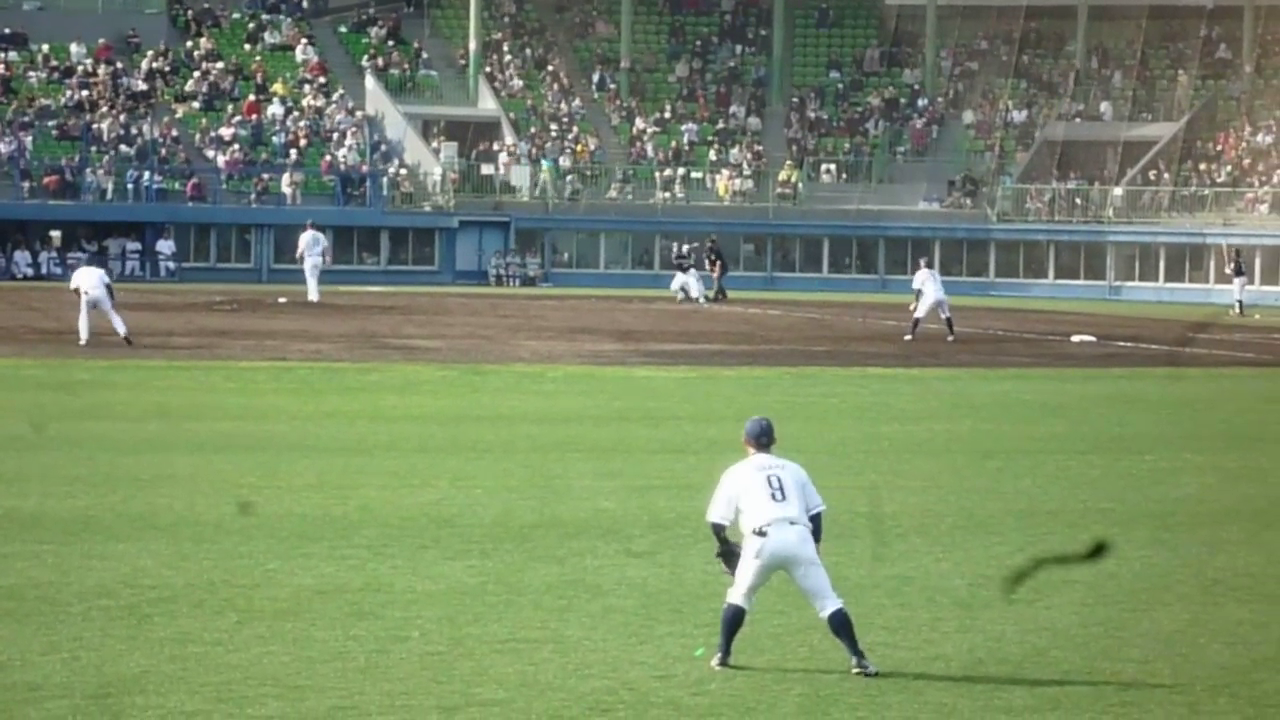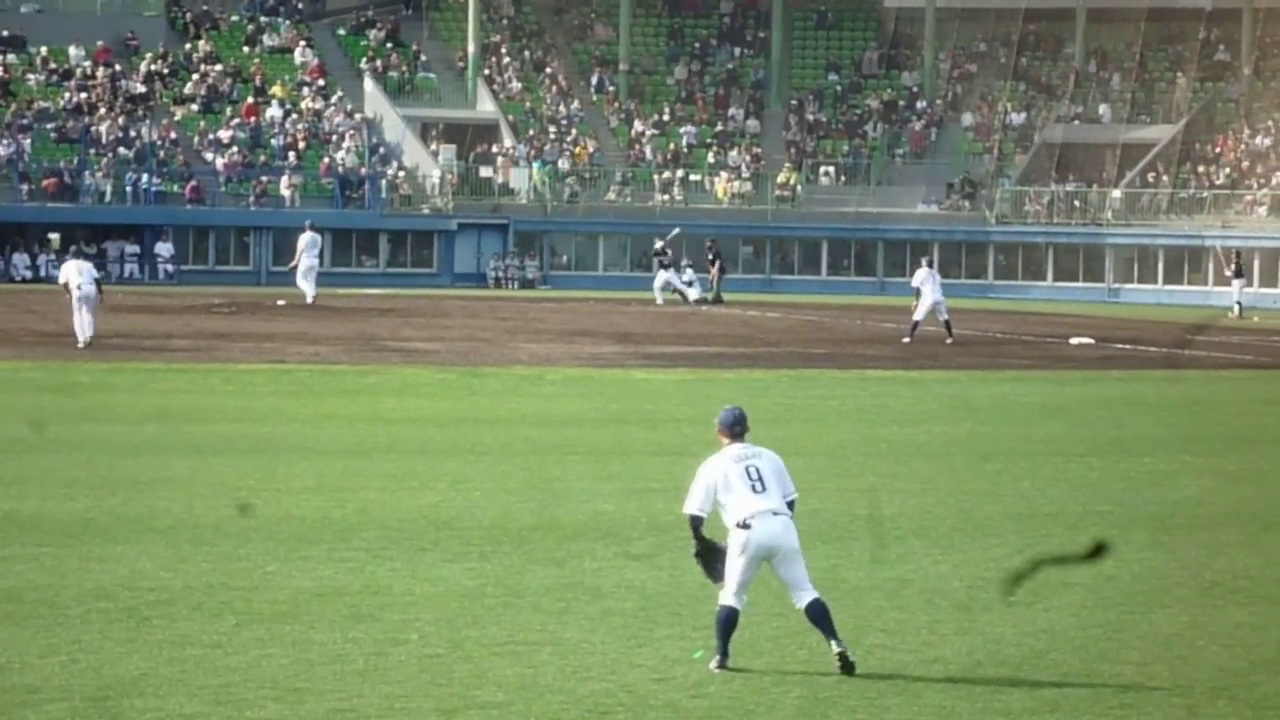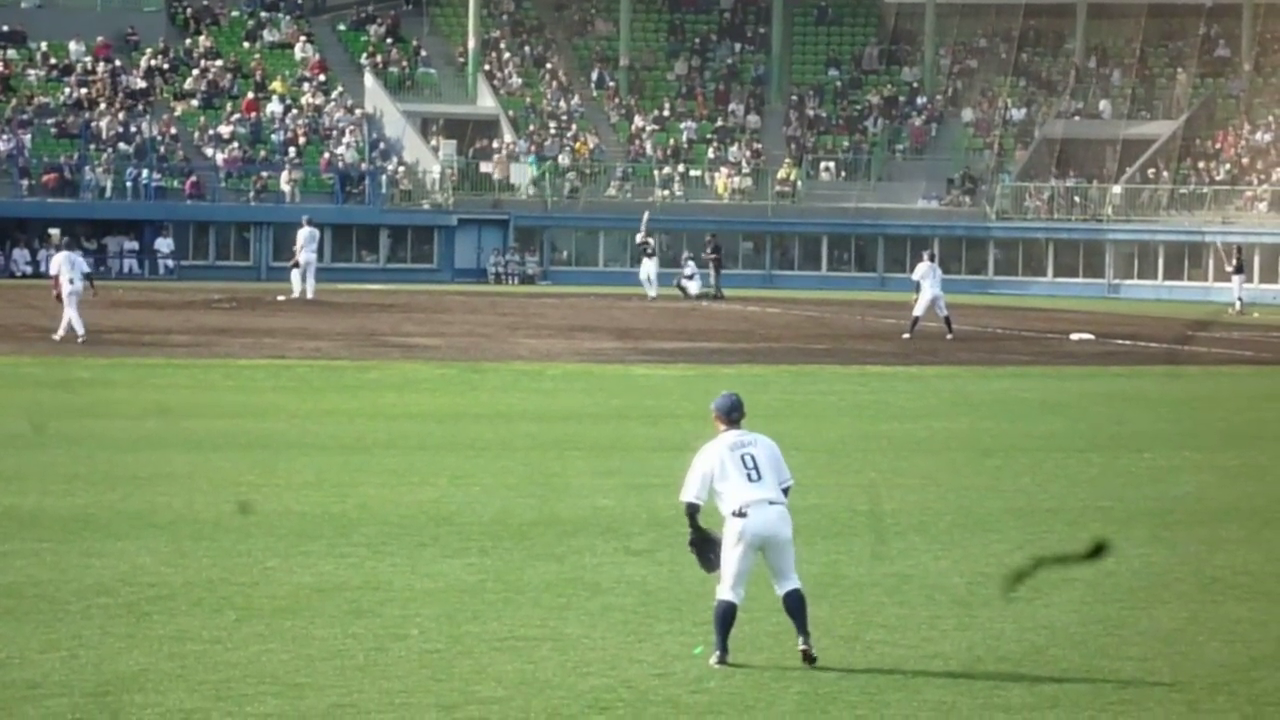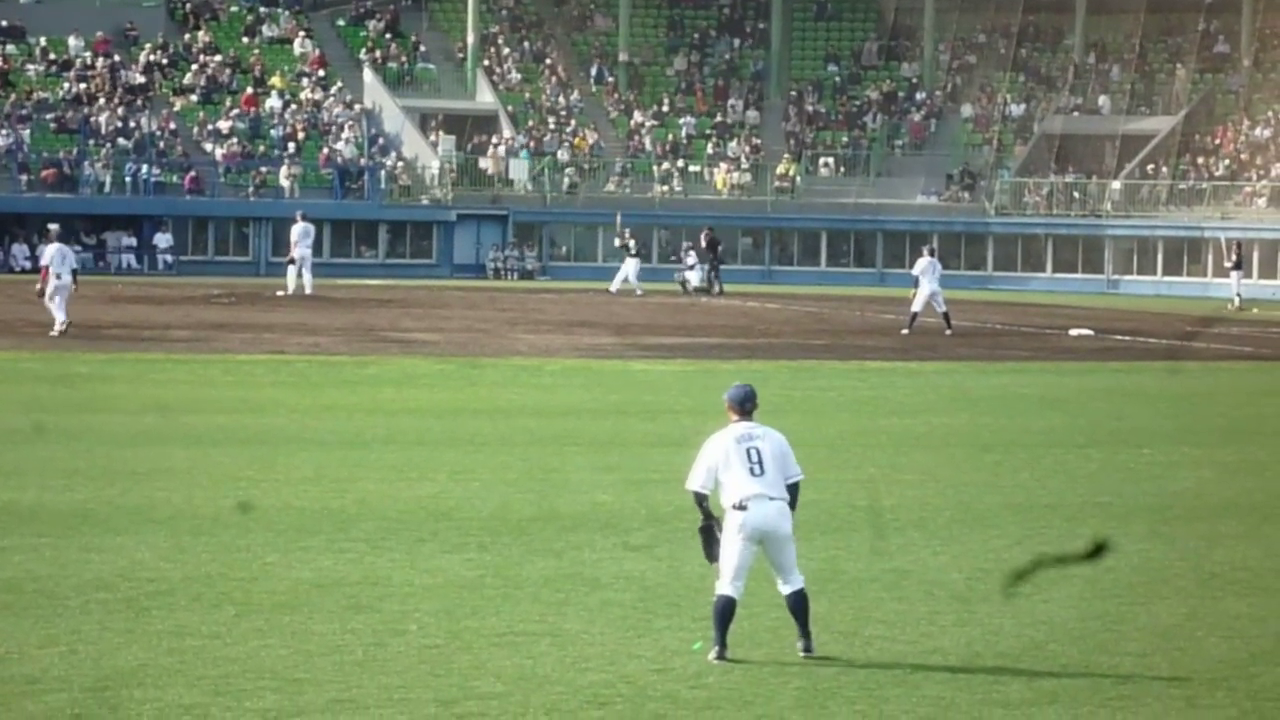
dt=0.2s
person 1, frame 1
left shoulder: (736, 473)
right shoulder: (794, 469)
left elbow: (716, 521)
right elbow: (815, 513)
left wrist: (724, 544)
right wrist: (813, 547)
left hip: (763, 540)
right hip: (800, 538)
left knee: (738, 597)
right knee: (828, 602)
left ankle: (722, 655)
right ankle: (858, 659)
person 1, frame 2
left shoulder: (713, 465)
right shoulder: (769, 456)
left elbow: (696, 513)
right elbow: (790, 499)
left wrist: (700, 538)
left hip: (747, 533)
right hip: (783, 528)
left knee: (732, 596)
right knee: (803, 592)
left ankle: (721, 657)
right ankle: (835, 644)
person 1, frame 3
left shoulder: (711, 451)
right shoulder: (766, 443)
left elbow: (692, 500)
right elbow: (785, 486)
left wrist: (695, 527)
left hip: (742, 522)
right hip: (778, 516)
left knee: (730, 590)
right knee: (787, 582)
left ankle: (721, 651)
right ankle: (803, 638)
person 1, frame 4
left shoulder: (718, 441)
right shoulder: (775, 437)
left elbow: (699, 489)
right elbow: (793, 482)
left wrist: (707, 515)
right wrist: (790, 516)
left hip: (741, 516)
right hip: (777, 513)
left knee: (729, 584)
right knee: (790, 579)
left ankle: (719, 646)
right ankle: (805, 640)
